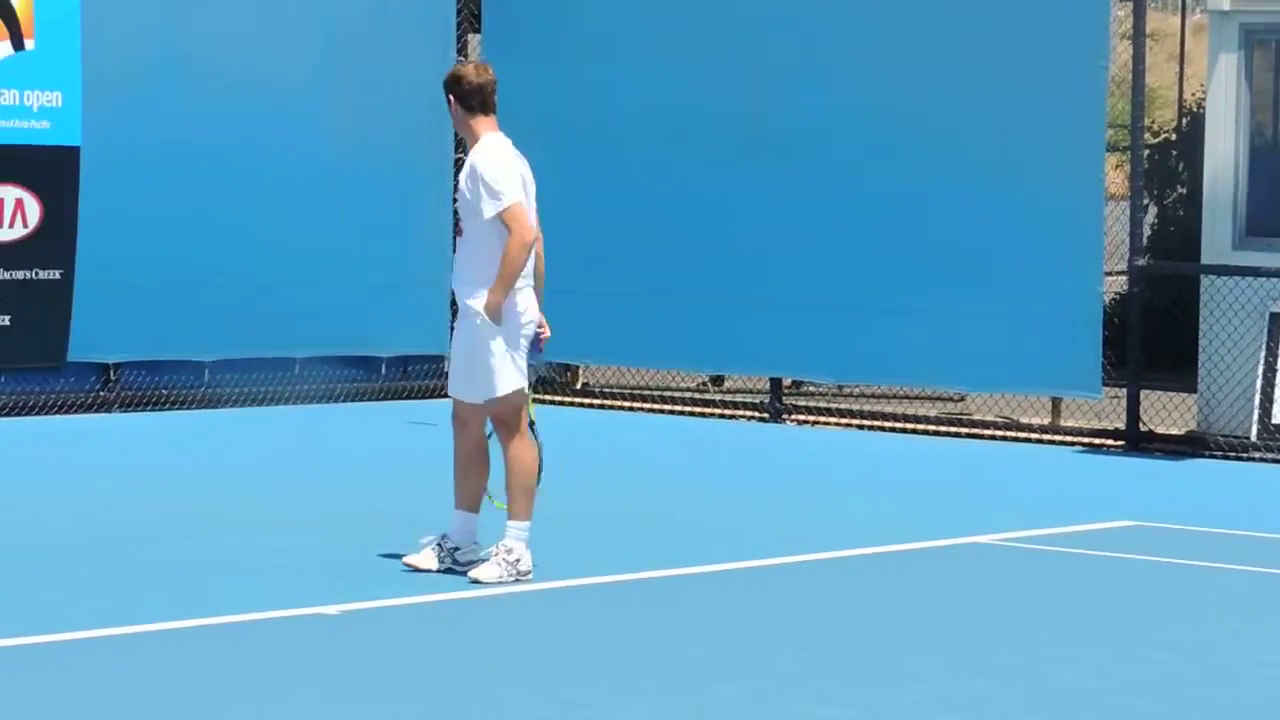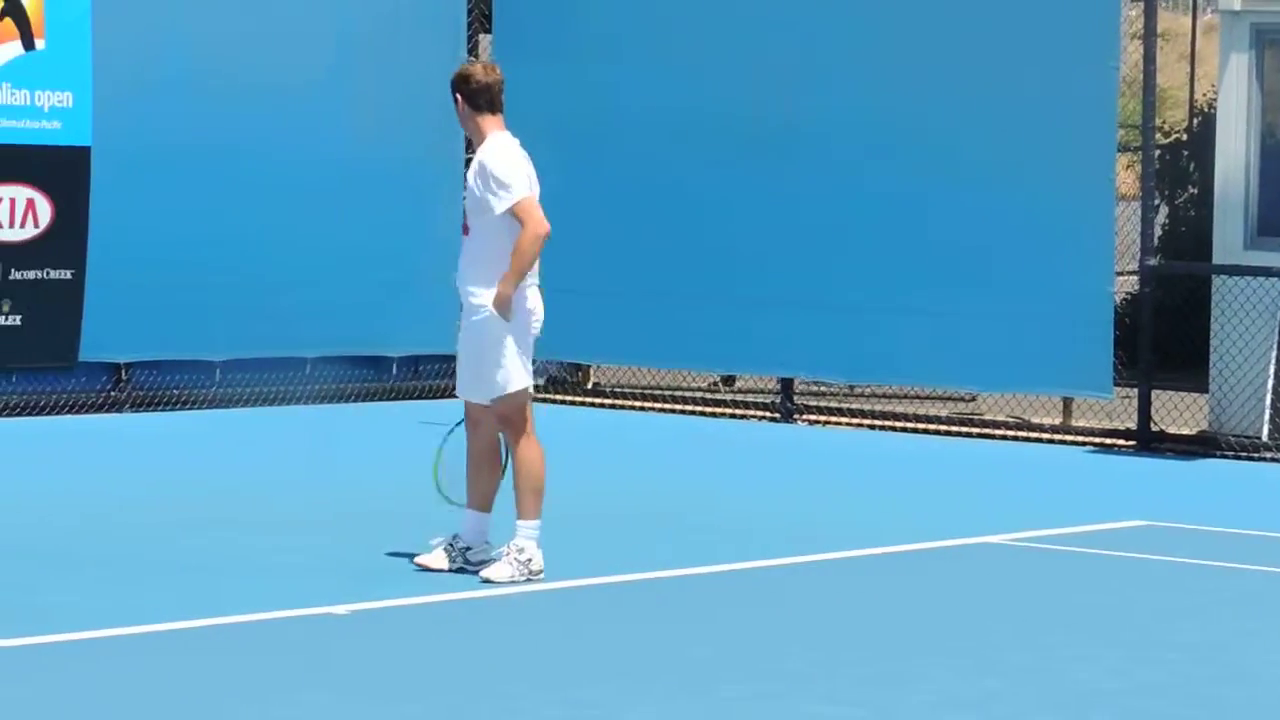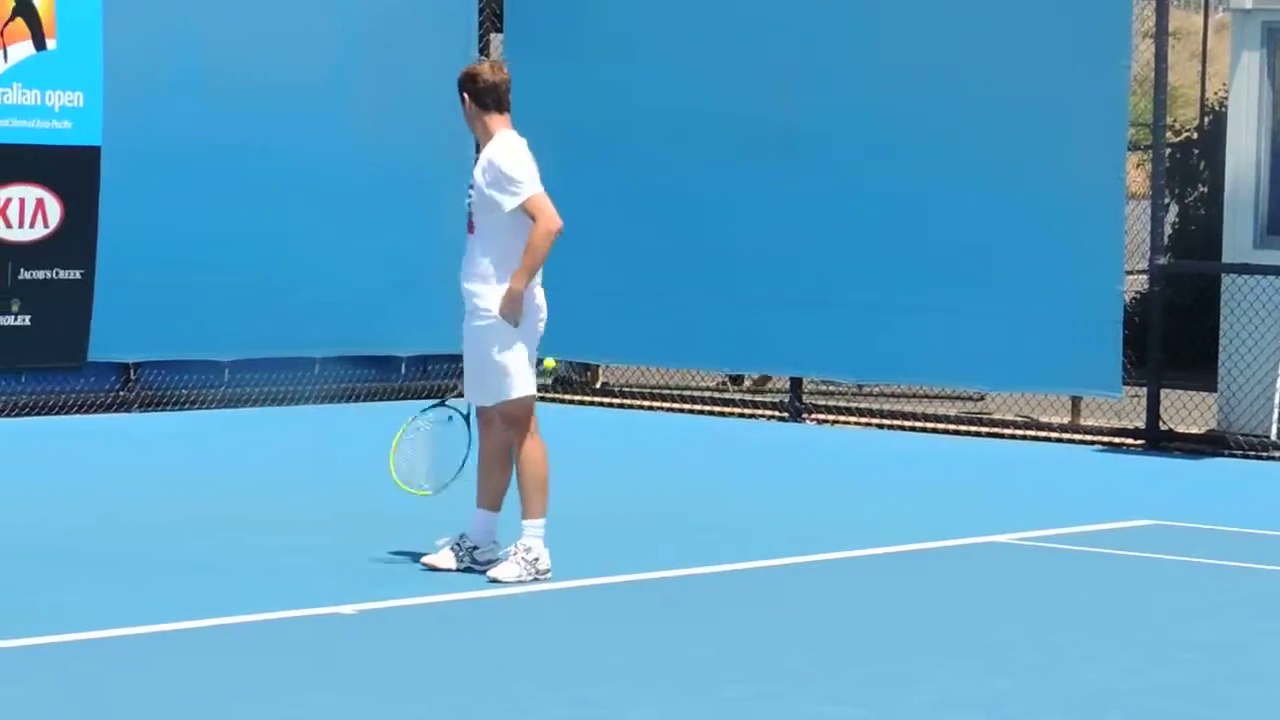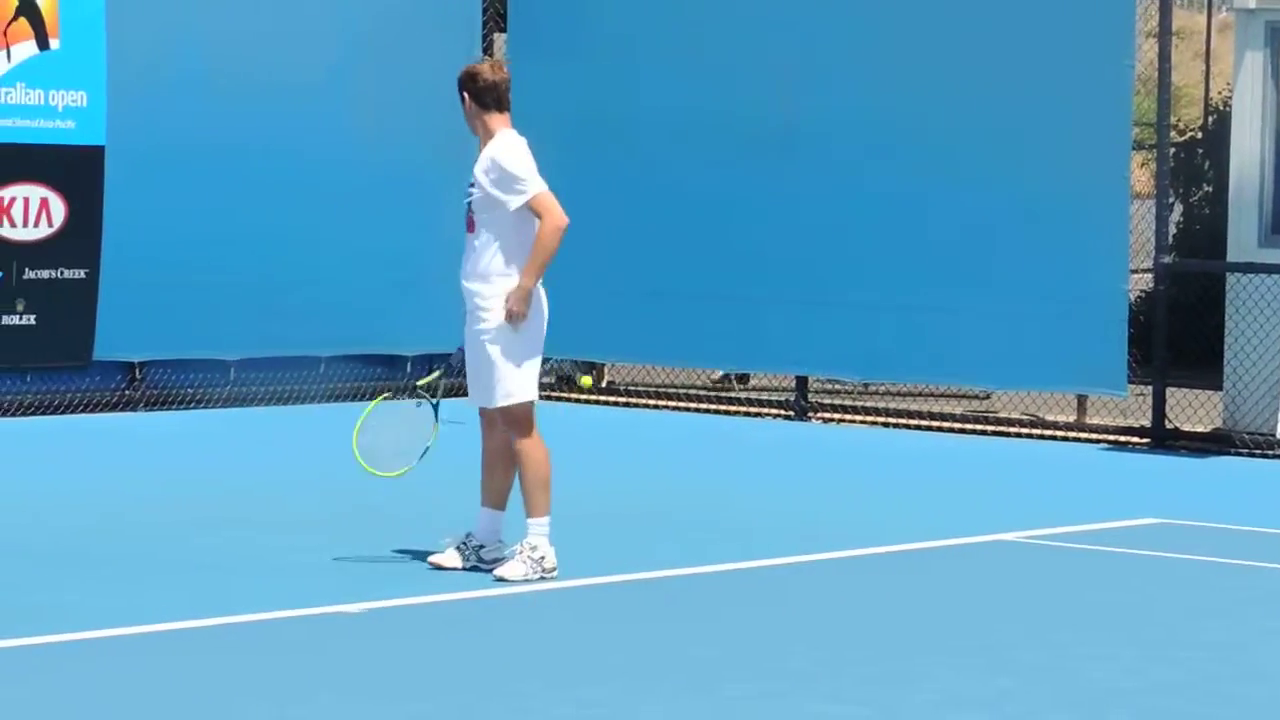
dt=0.1s
person 1, frame 1
left shoulder: (487, 160)
right shoulder: (504, 156)
left elbow: (523, 236)
right elbow: (534, 241)
left wrist: (498, 300)
right wrist: (535, 310)
left hip: (495, 312)
right hip: (477, 312)
left knee: (510, 425)
right knee: (466, 425)
left ankle: (516, 550)
right ankle: (459, 541)
person 1, frame 2
left shoulder: (494, 157)
right shoulder: (497, 154)
left elbow: (537, 228)
right elbow: (512, 235)
left wrist: (506, 293)
right wrist: (508, 295)
left hip: (499, 312)
right hip: (482, 312)
left knee: (514, 424)
right knee: (479, 425)
left ankle: (528, 549)
right ankle: (471, 541)
person 1, frame 3
left shoulder: (502, 155)
right shoulder: (501, 153)
left elbow: (549, 223)
left wrist: (517, 290)
left hip: (504, 311)
right hip: (485, 311)
left knee: (517, 424)
right knee: (490, 426)
left ankle: (534, 547)
right ankle: (479, 541)
person 1, frame 4
left shoulder: (504, 154)
right shoulder: (493, 155)
left elbow: (555, 220)
left wrist: (524, 288)
left hip: (507, 312)
right hip: (487, 311)
left knee: (517, 424)
right knee: (493, 425)
left ankle: (538, 546)
right ankle: (484, 540)
